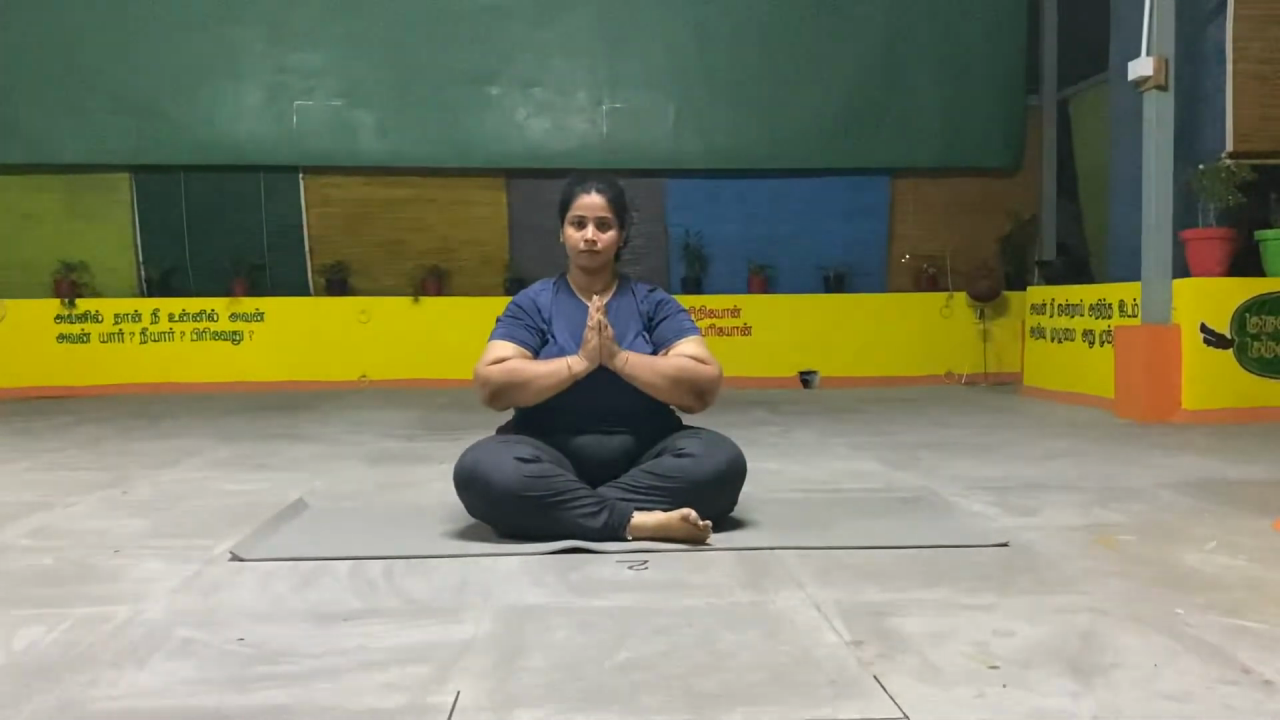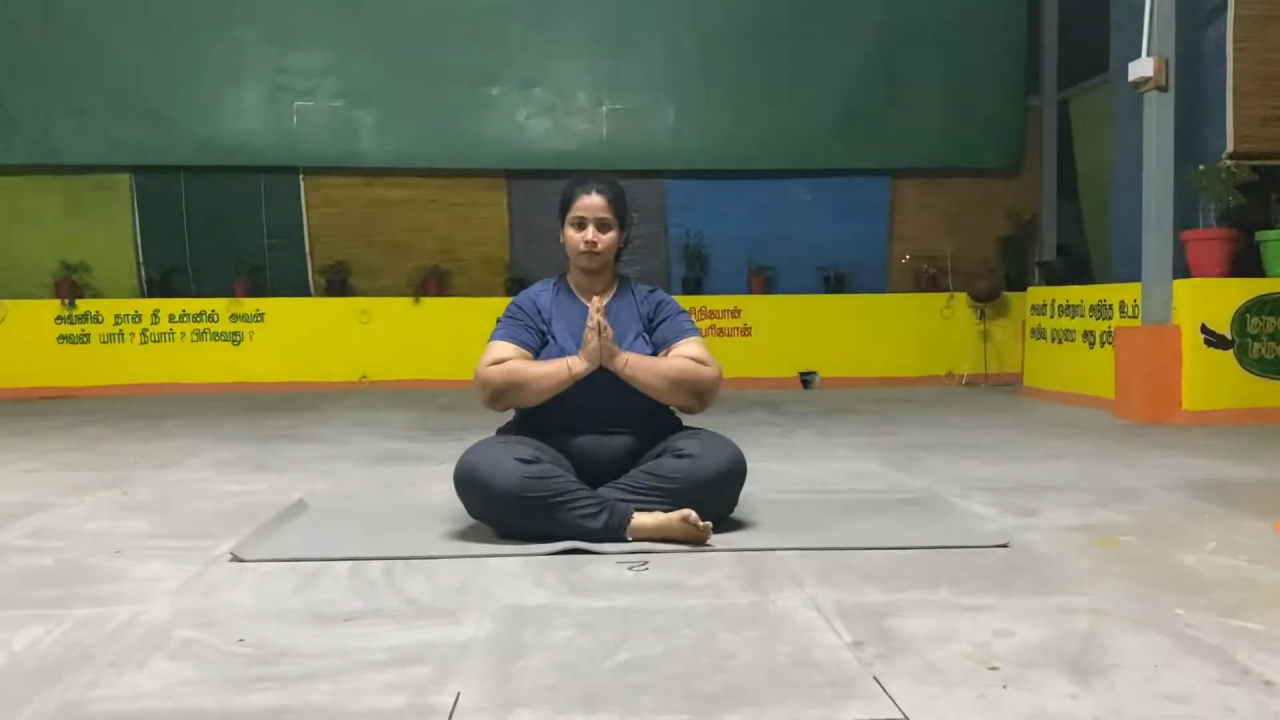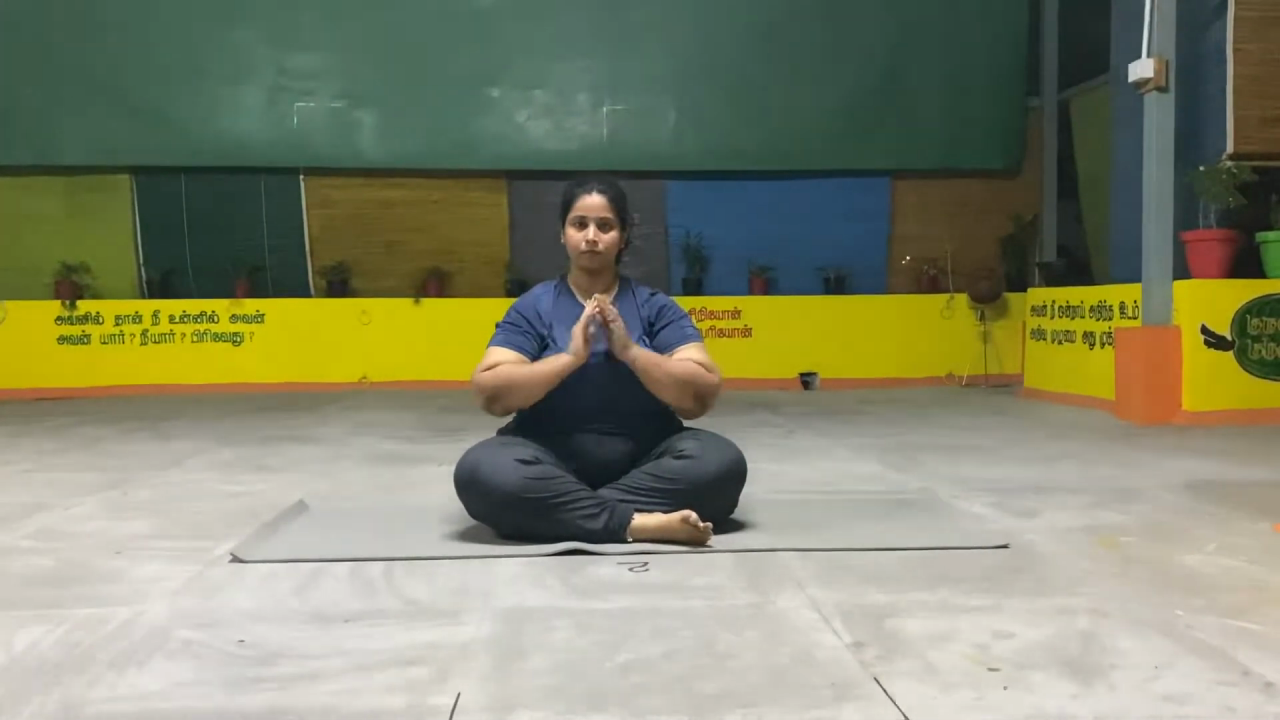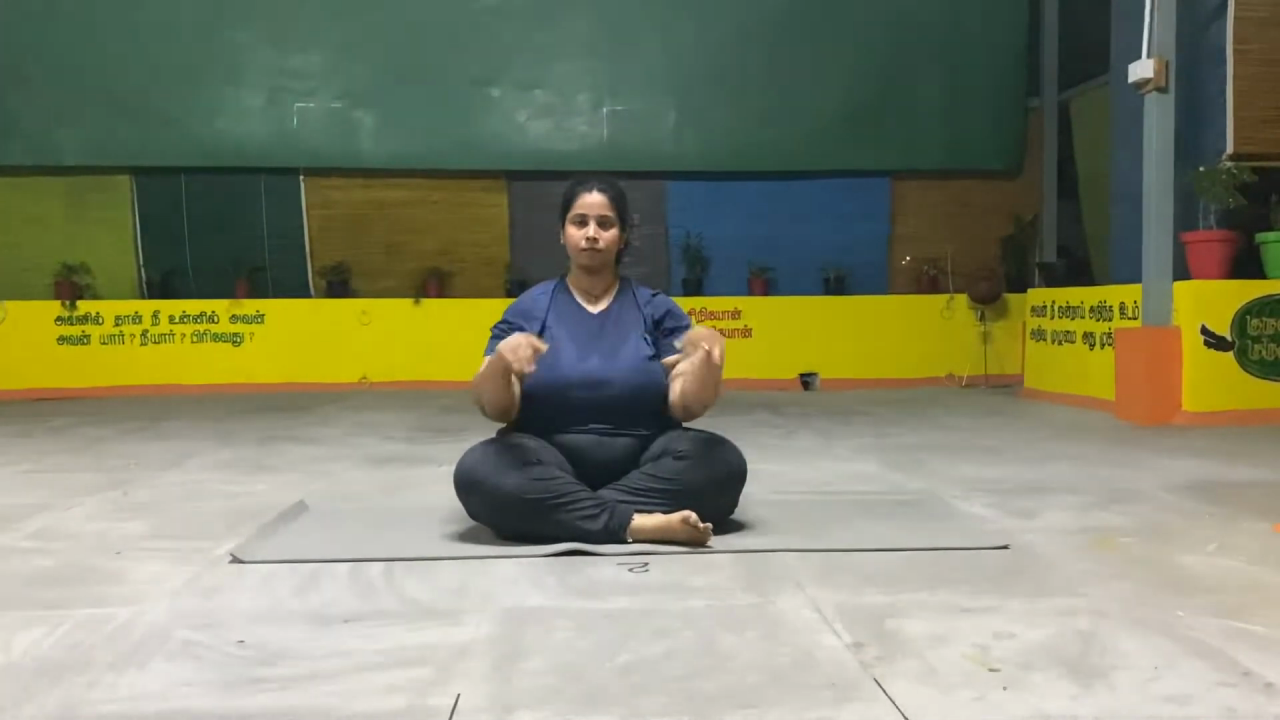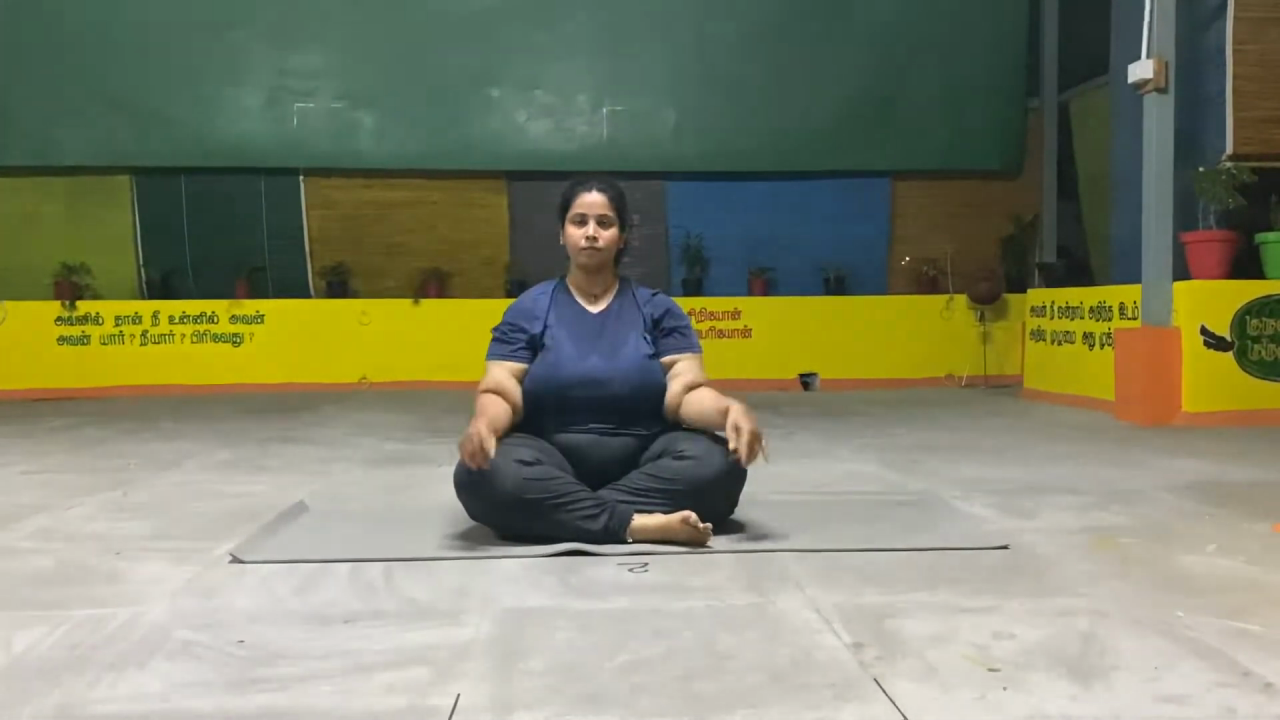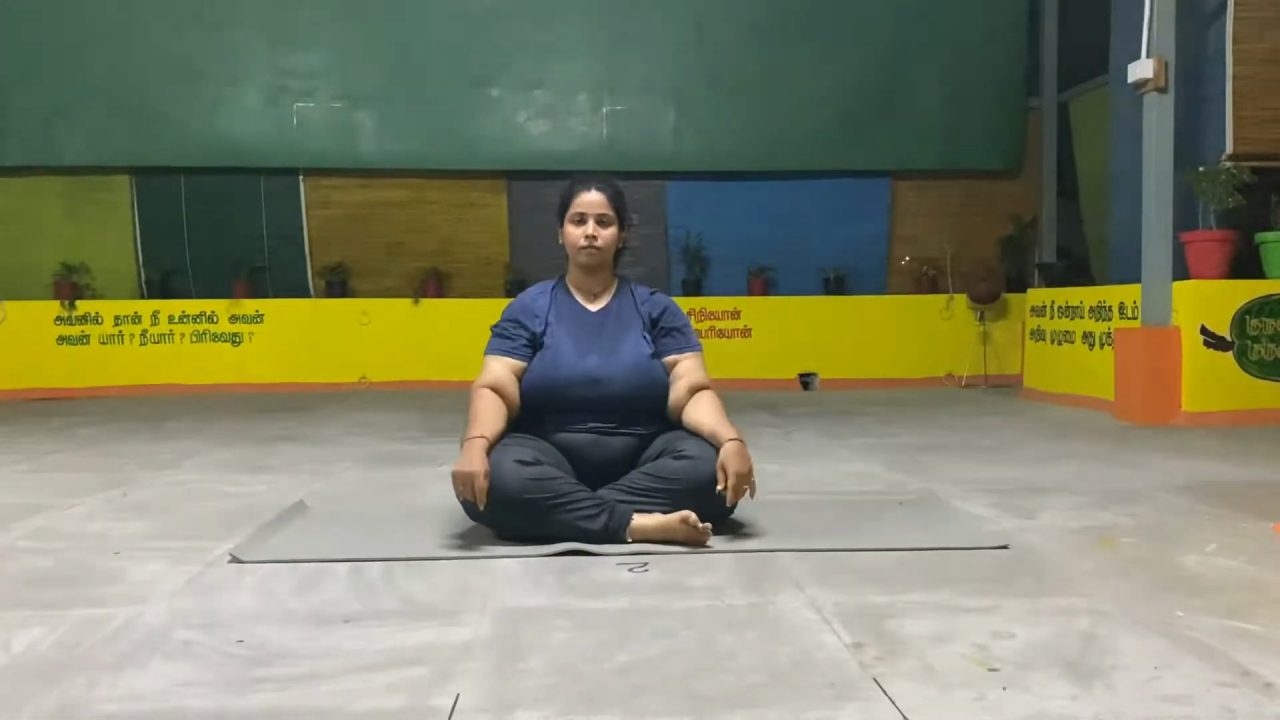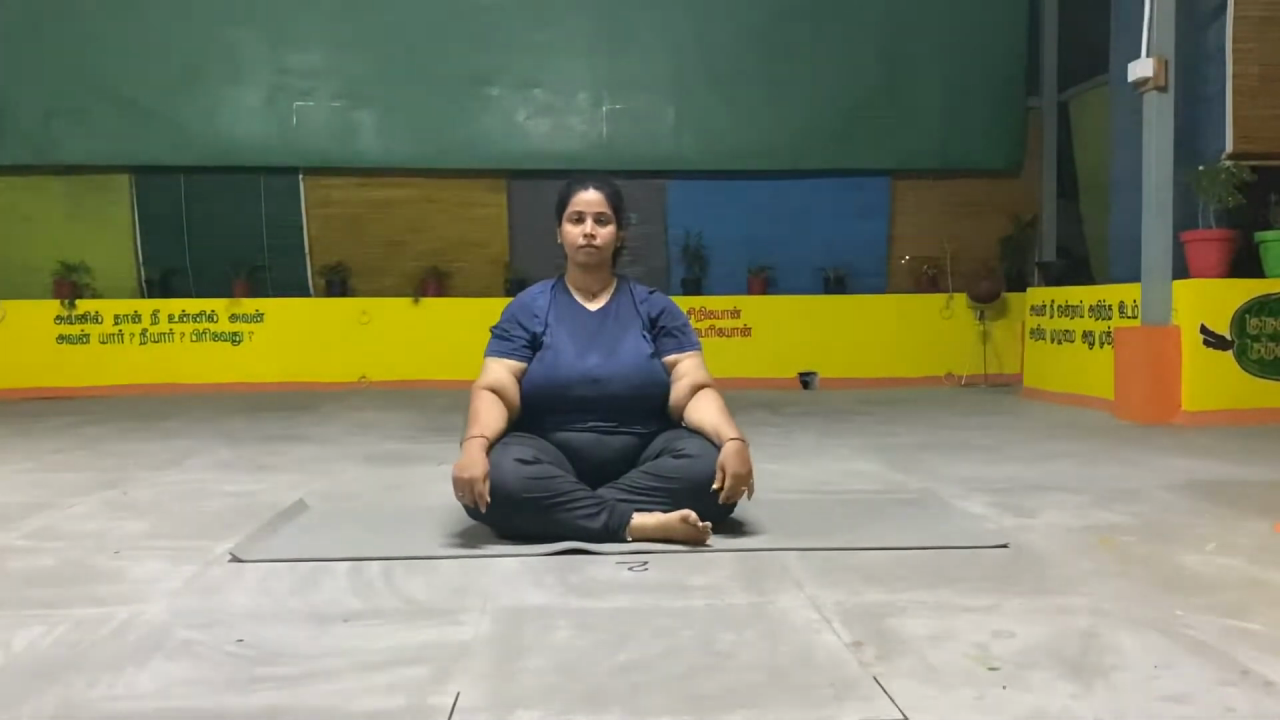
dt=0.3s
person 1, frame 1
left shoulder: (655, 303)
right shoulder: (532, 303)
left elbow: (703, 387)
right elbow: (491, 386)
left wrist: (619, 358)
right wrist: (579, 362)
left hip: (644, 458)
right hip: (550, 458)
left knee: (720, 459)
right knee: (481, 468)
left ankle: (566, 509)
right ankle: (638, 521)
person 1, frame 2
left shoulder: (655, 304)
right shoulder: (532, 304)
left elbow: (703, 388)
right elbow: (492, 387)
left wrist: (618, 359)
right wrist: (580, 362)
left hip: (644, 460)
right hip: (551, 460)
left knee: (721, 460)
right knee: (481, 470)
left ankle: (562, 510)
right ankle: (639, 523)
person 1, frame 3
left shoulder: (657, 307)
right shoulder: (532, 307)
left elbow: (702, 395)
right elbow: (489, 393)
left wrist: (630, 351)
right wrist: (569, 358)
left hip: (646, 462)
right hip: (551, 461)
left knee: (721, 462)
right knee: (481, 471)
left ankle: (565, 510)
right ankle: (639, 523)
person 1, frame 4
left shoulder: (657, 309)
right shoulder: (530, 308)
left elbow: (685, 401)
right elbow: (498, 407)
left wrist: (706, 364)
right wrist: (499, 362)
left hip: (644, 463)
right hip: (549, 464)
left knee: (722, 464)
right knee: (478, 472)
left ankle: (562, 511)
right ankle: (640, 525)
person 1, frame 5
left shoulder: (657, 309)
right shoulder: (529, 309)
left elbow: (684, 396)
right elbow: (501, 397)
left wrist: (730, 409)
right wrist: (484, 423)
left hip: (644, 462)
right hip: (553, 462)
left knee: (717, 465)
right knee: (482, 476)
left ankle: (563, 511)
right ankle: (638, 524)
person 1, frame 6
left shoulder: (657, 308)
right shoulder: (529, 307)
left elbow: (690, 393)
right elbow: (494, 390)
left wrist: (731, 440)
right wrist: (475, 444)
left hip: (643, 460)
right hip: (550, 461)
left knee: (711, 468)
right knee: (493, 478)
left ankle: (560, 511)
right ankle: (640, 524)
person 1, frame 7
left shoulder: (655, 308)
right shoulder: (528, 307)
left elbow: (692, 392)
right elbow: (494, 392)
left wrist: (733, 441)
right wrist: (474, 446)
left hip: (643, 460)
right hip: (552, 461)
left knee: (712, 466)
right knee: (496, 476)
left ankle: (564, 511)
right ankle: (640, 523)
